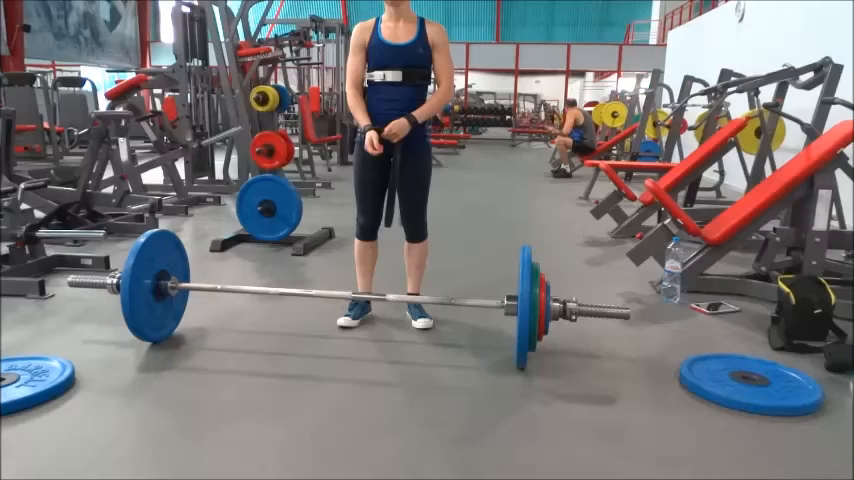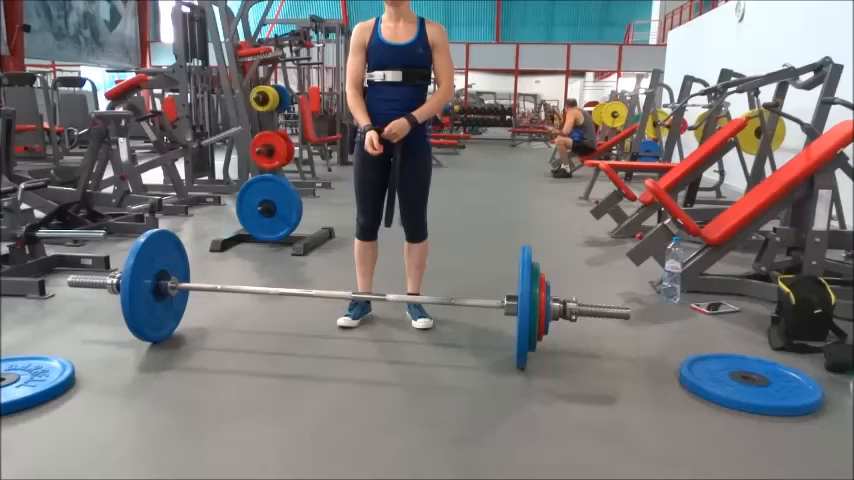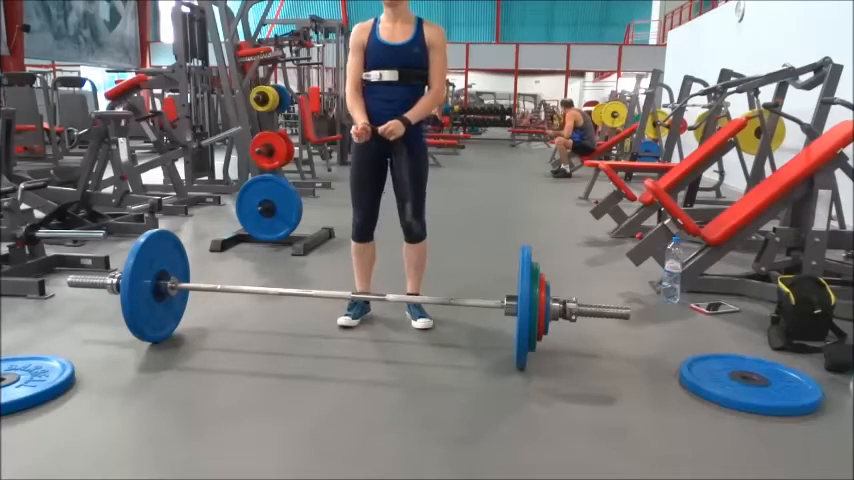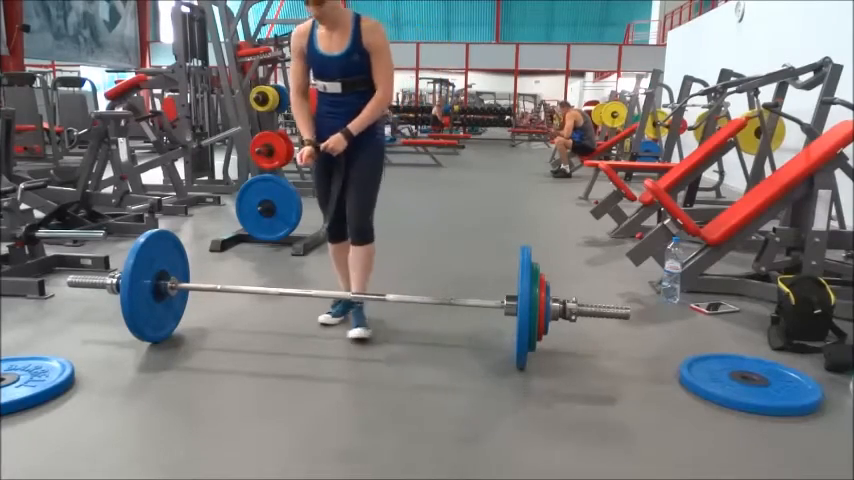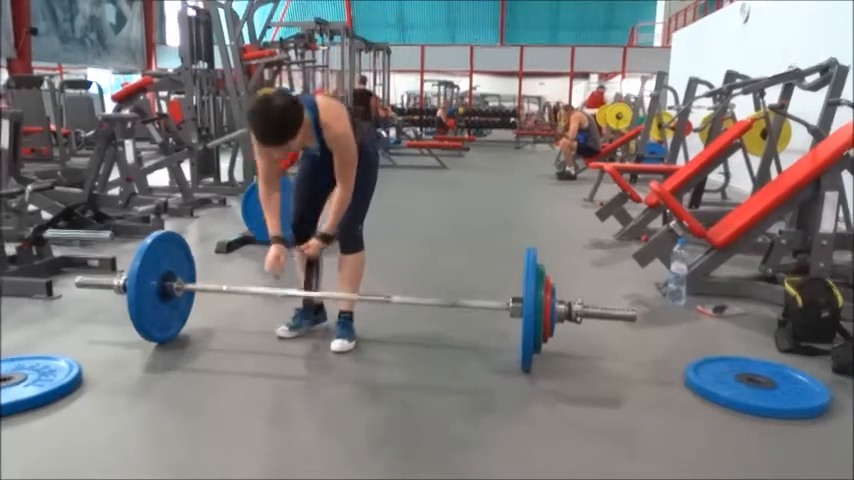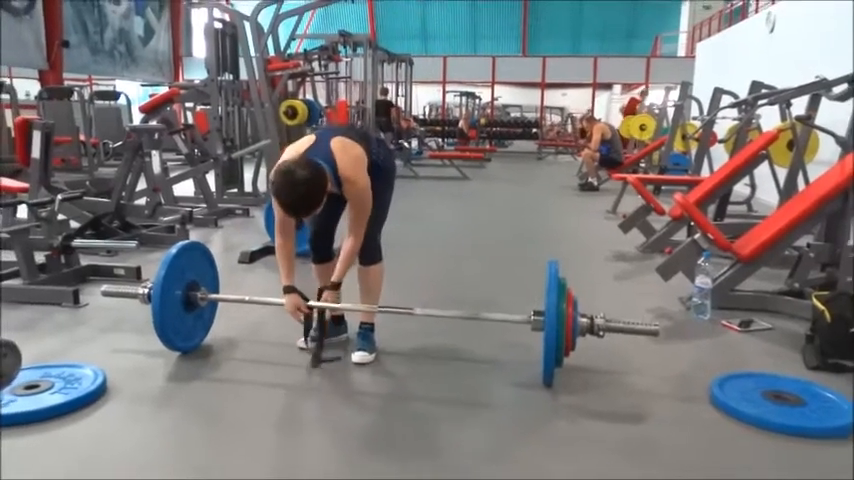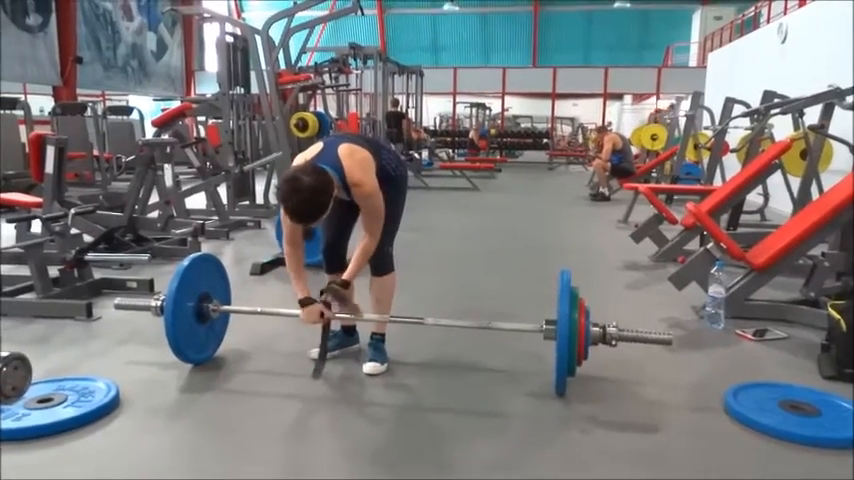
dt=0.7s
person 1, frame 1
left shoulder: (432, 32)
right shoulder: (364, 31)
left elbow: (446, 88)
right elbow: (353, 88)
left wrist: (410, 120)
right wrist: (367, 128)
left hip: (413, 140)
right hip: (371, 139)
left knee: (414, 222)
right knee: (367, 221)
left ankle: (414, 300)
right ankle: (362, 298)
person 1, frame 2
left shoulder: (432, 32)
right shoulder: (363, 31)
left elbow: (446, 88)
right elbow: (352, 88)
left wrist: (410, 120)
right wrist: (367, 128)
left hip: (413, 140)
right hip: (371, 138)
left knee: (414, 222)
right knee: (366, 221)
left ankle: (413, 300)
right ankle: (362, 298)
person 1, frame 3
left shoulder: (430, 33)
right shoulder: (362, 32)
left elbow: (436, 90)
right elbow: (352, 88)
left wrist: (404, 121)
right wrist: (361, 123)
left hip: (409, 138)
right hip: (368, 138)
left knee: (413, 221)
right knee: (362, 220)
left ankle: (413, 299)
right ankle: (361, 299)
person 1, frame 4
left shoulder: (369, 31)
right shoulder: (302, 35)
left elbow: (384, 93)
right elbow: (298, 94)
left wrist: (347, 134)
right wrist: (309, 140)
left hip: (364, 140)
right hip: (324, 139)
left knee: (359, 223)
right knee: (332, 224)
left ankle: (358, 306)
right ankle: (346, 296)
person 1, frame 5
left shoulder: (334, 125)
right shoulder: (264, 126)
left elbow: (345, 186)
right elbow: (268, 186)
left wrist: (325, 235)
right wrist: (275, 239)
left hip: (359, 156)
right hip: (316, 159)
left knee: (348, 229)
right knee: (299, 227)
left ankle: (346, 317)
right ankle: (312, 307)
person 1, frame 6
left shoulder: (353, 178)
right shoulder: (282, 175)
left elbow: (355, 236)
right elbow: (283, 236)
left wrist: (333, 286)
right wrist: (288, 289)
left hip: (375, 166)
right hip: (327, 162)
left knee: (368, 241)
right knee: (318, 240)
left ankle: (367, 328)
right ankle: (336, 321)
person 1, frame 7
left shoulder: (362, 182)
right shoulder: (294, 184)
left elbow: (371, 236)
right elbow: (291, 245)
left wrist: (344, 283)
right wrist: (305, 299)
left hip: (386, 176)
right hip: (339, 177)
left knee: (379, 252)
right knee: (331, 250)
left ankle: (378, 339)
right ankle: (348, 331)
